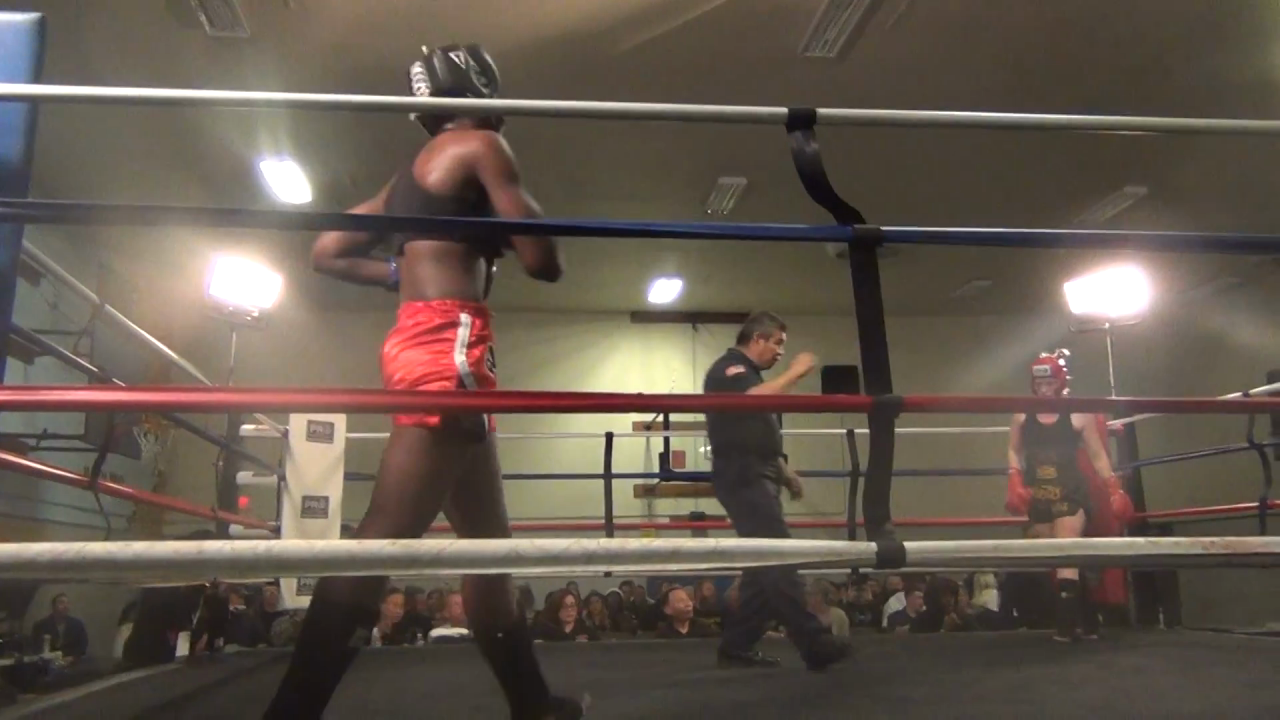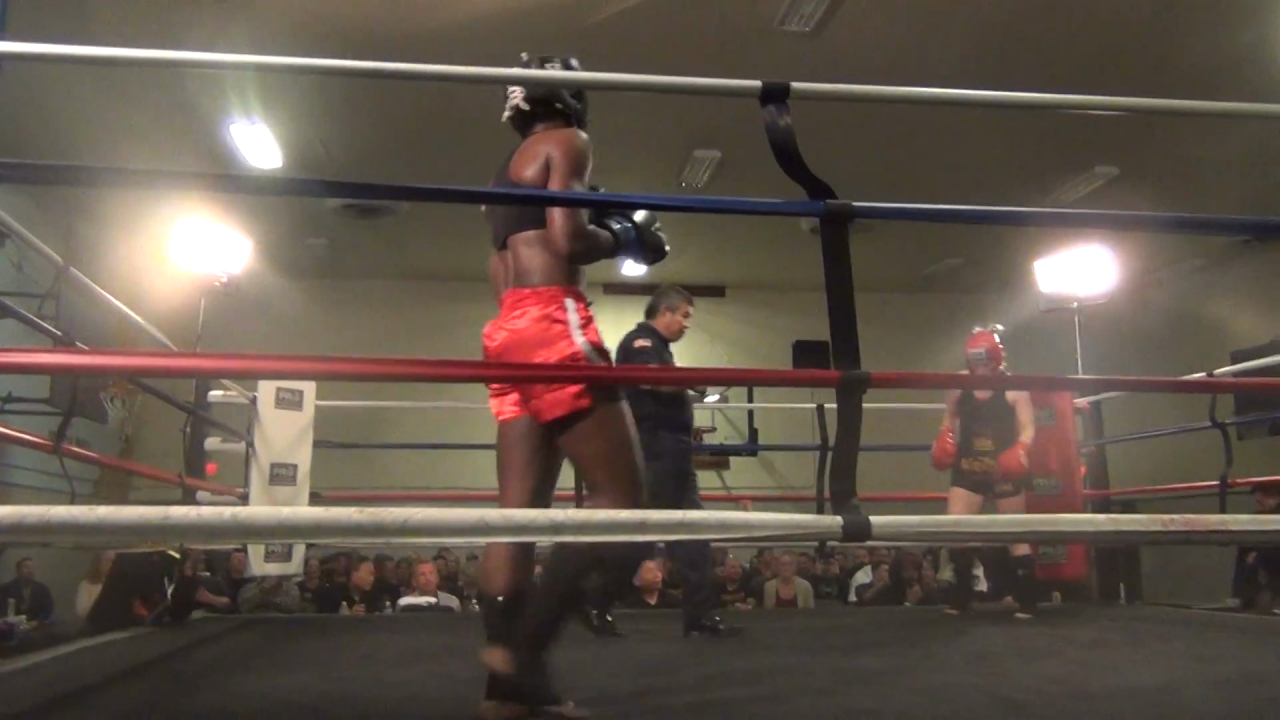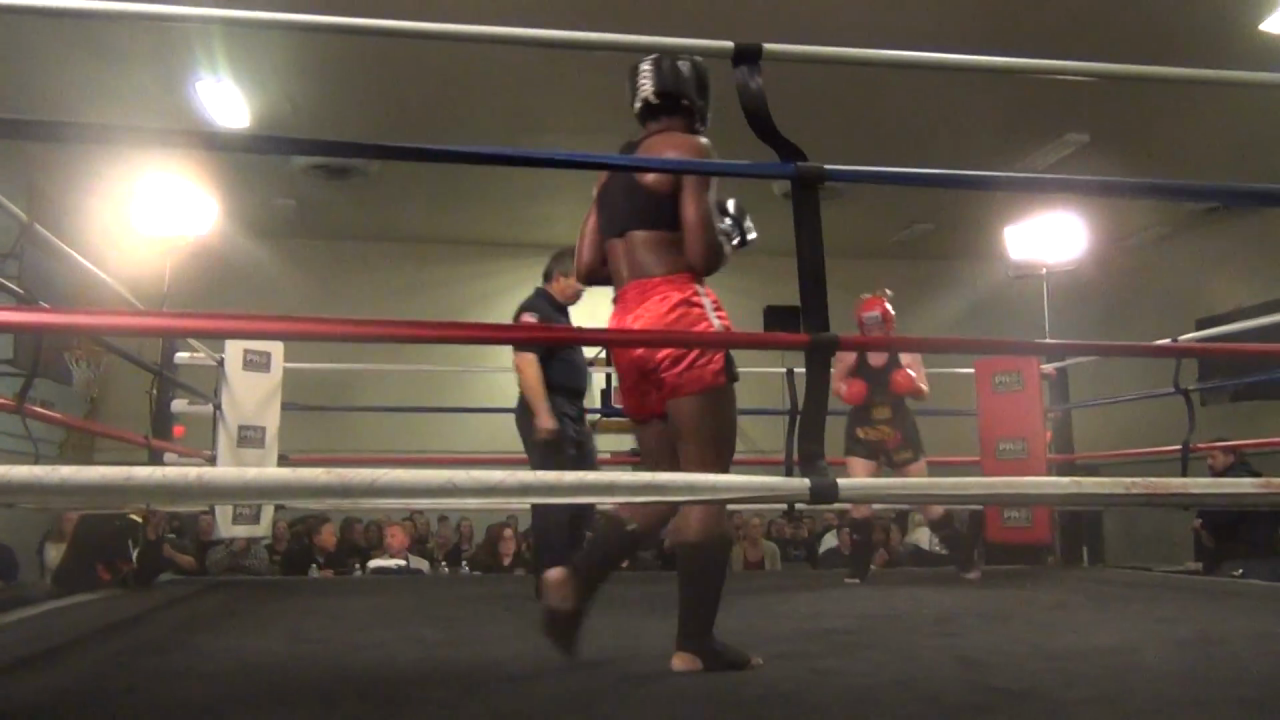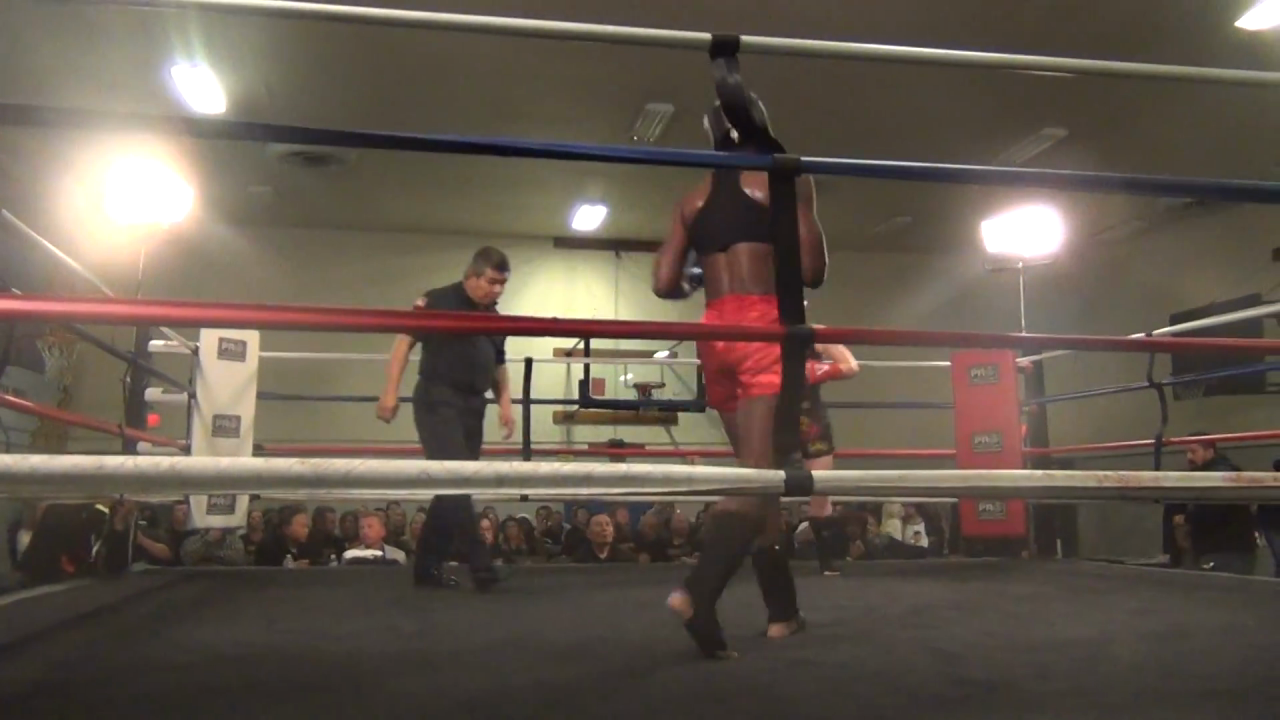
dt=0.4s
person 1, frame 1
left shoulder: (409, 172)
right shoulder: (483, 148)
left elbow: (326, 252)
right elbow: (541, 261)
right wrist: (506, 242)
left hip: (419, 342)
right hip: (449, 348)
left knee: (487, 536)
right knee: (386, 537)
person 1, frame 2
left shoulder: (506, 172)
right shoulder: (565, 143)
right elbow: (568, 242)
left wrist: (613, 241)
right wrist: (623, 237)
left hip: (505, 333)
right hip: (552, 326)
left knee: (519, 510)
right knee: (621, 502)
right ankle: (519, 639)
person 1, frame 3
left shoulder: (611, 168)
right shoulder: (690, 150)
left elbow: (587, 267)
right elbow: (704, 255)
right wrist: (731, 234)
left hip: (626, 323)
right hip: (682, 316)
left knee: (661, 481)
right knee: (708, 483)
left ankle: (575, 578)
right ankle: (695, 642)
person 1, frame 4
left shoulder: (693, 198)
right shoulder: (789, 177)
left elbow: (666, 285)
right elbow: (814, 271)
left hip: (715, 332)
right hip: (766, 328)
left knee: (756, 471)
right knee: (763, 473)
left ankle: (782, 610)
right ankle: (696, 592)
person 2, frame 1
left shoulder: (748, 372)
right shoulder: (729, 368)
right elbow: (759, 398)
left wrist: (786, 473)
right wrist: (796, 371)
left hip: (755, 477)
right hip: (741, 477)
left knee: (765, 563)
left ankle: (736, 646)
right ankle: (816, 644)
person 2, frame 2
left shoulder: (658, 347)
right shoulder: (641, 342)
right wrist: (688, 385)
left hip: (668, 450)
right hip: (652, 448)
left ankle: (700, 615)
right ankle: (598, 605)
person 2, frame 3
left shoulder: (556, 312)
right shoulder: (537, 310)
right elbow: (526, 360)
left wrist: (577, 408)
right wrist: (543, 413)
left hip: (568, 413)
right hip: (548, 414)
left ankle: (557, 561)
person 2, frame 4
left shoulder: (493, 317)
right shoulder: (439, 302)
left elbow: (498, 366)
right elbow: (404, 342)
left wrist: (505, 404)
right wrist: (391, 391)
left hip: (472, 407)
right hip: (438, 402)
left ankle: (428, 565)
person 3, frame 1
left shoulder: (1079, 415)
right shoulder: (1022, 415)
left elbow: (1097, 454)
right elbow: (1014, 451)
left wrist: (1114, 487)
right wrist: (1015, 481)
left hip: (1070, 492)
right hip: (1038, 496)
left ankle: (1067, 626)
right ankle: (1087, 623)
person 3, frame 2
left shoulder: (1014, 388)
right shoulder: (960, 385)
left elbow: (1028, 429)
right elbow: (950, 417)
left wrist: (1020, 450)
right wrist: (944, 440)
left hip: (1005, 467)
right hip: (968, 466)
left ankle: (1027, 601)
right ankle: (961, 597)
person 3, frame 3
left shoulder: (905, 351)
right shoulder: (849, 352)
left elbow: (922, 392)
right elbow: (835, 383)
left wrist: (915, 385)
right wrist: (845, 391)
left hip: (900, 432)
right hip: (862, 433)
right knee: (859, 499)
left ankle: (964, 558)
right ankle: (859, 567)
person 3, frame 4
left shoulder: (819, 339)
left elbow: (851, 367)
left wrist: (825, 371)
left hip: (811, 420)
left knee: (819, 498)
left ankle: (829, 560)
